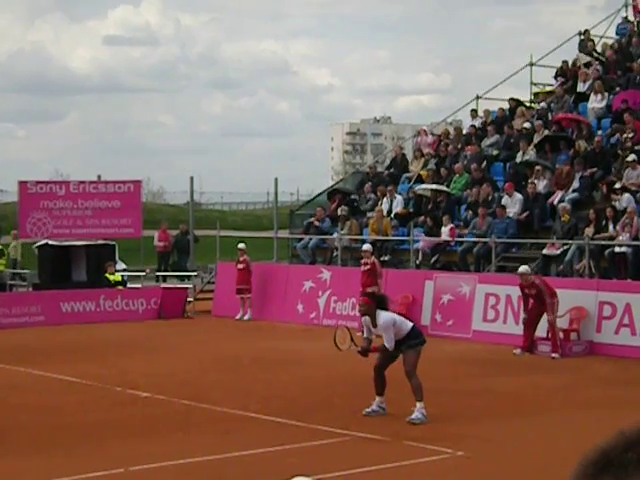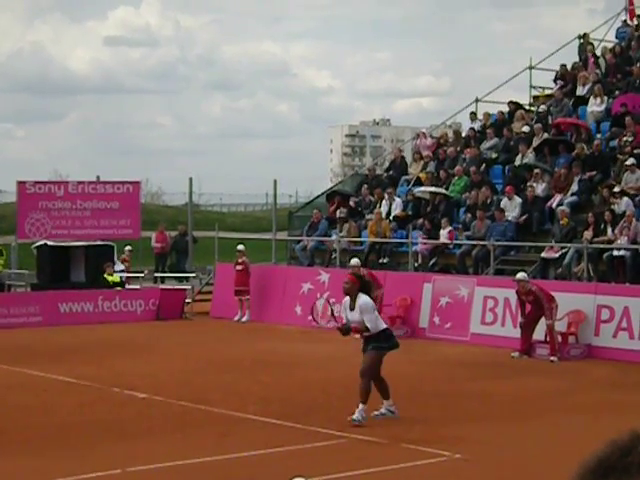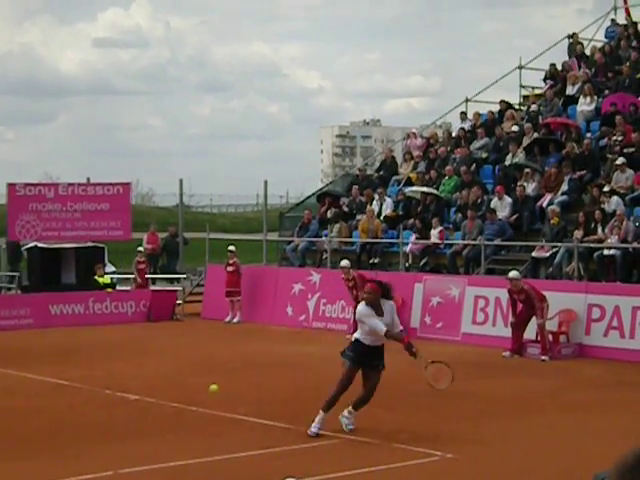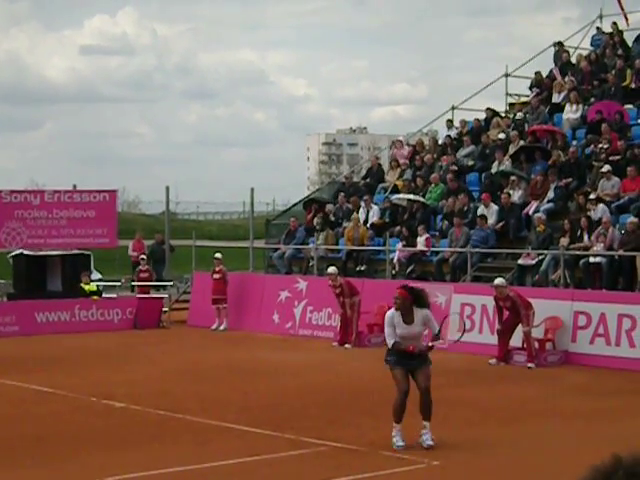
dt=1s
person 1, frame 1
left shoulder: (384, 320)
right shoulder: (365, 319)
left elbow: (389, 346)
right elbow: (367, 336)
left wrist: (370, 349)
right wrist: (365, 347)
left hip: (411, 338)
right hip: (395, 339)
left knee: (409, 372)
right knee: (378, 368)
left ankle: (420, 410)
right ankle: (379, 404)
person 1, frame 2
left shoulder: (364, 302)
right shoulder: (346, 302)
left elbow: (370, 327)
right elbow: (347, 322)
left wrist: (351, 329)
right wrist: (344, 328)
left hip: (381, 338)
right hip: (370, 339)
left knee: (364, 372)
right knee: (374, 374)
left ankle: (361, 412)
right ankle: (389, 407)
person 1, frame 3
left shoulder: (390, 305)
right shoulder: (362, 310)
left elbow: (397, 328)
right elbow: (383, 331)
left wrist: (406, 343)
right wrist: (405, 340)
left hip: (376, 352)
right hip: (358, 349)
left knee: (368, 392)
right knee: (342, 387)
left ankle: (348, 415)
right ankle: (320, 418)
person 1, frame 4
left shoulder: (424, 313)
right shoulder: (391, 315)
left elbow: (436, 333)
right elbow: (391, 343)
left wrist: (430, 345)
right wrist: (411, 348)
left hip: (419, 355)
right hip: (398, 355)
left knee: (425, 389)
right knee: (403, 391)
left ankle: (426, 432)
right ankle: (396, 432)
